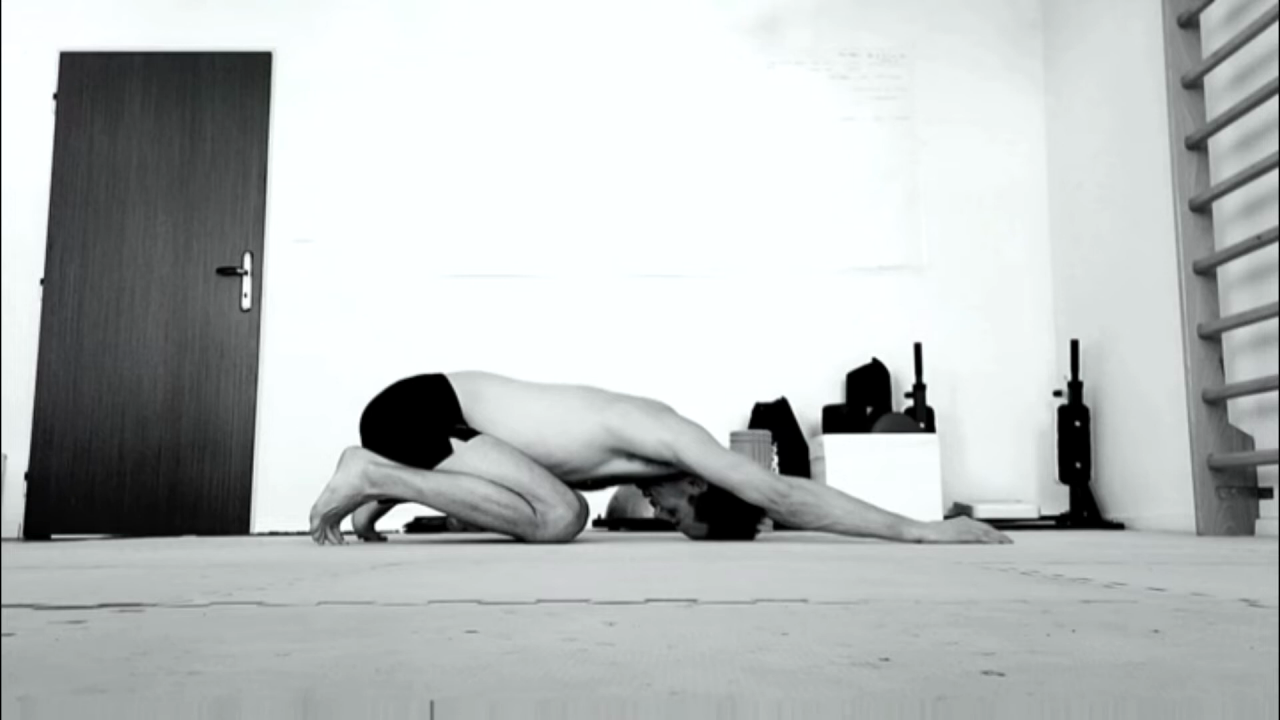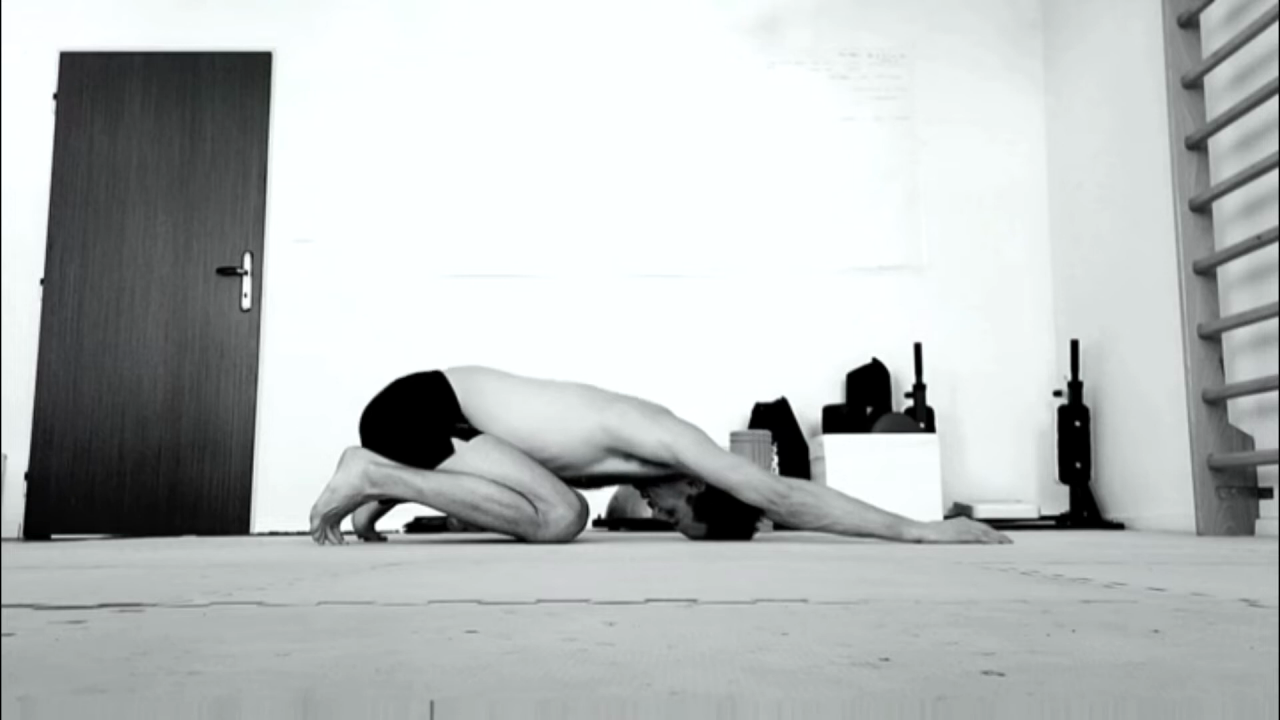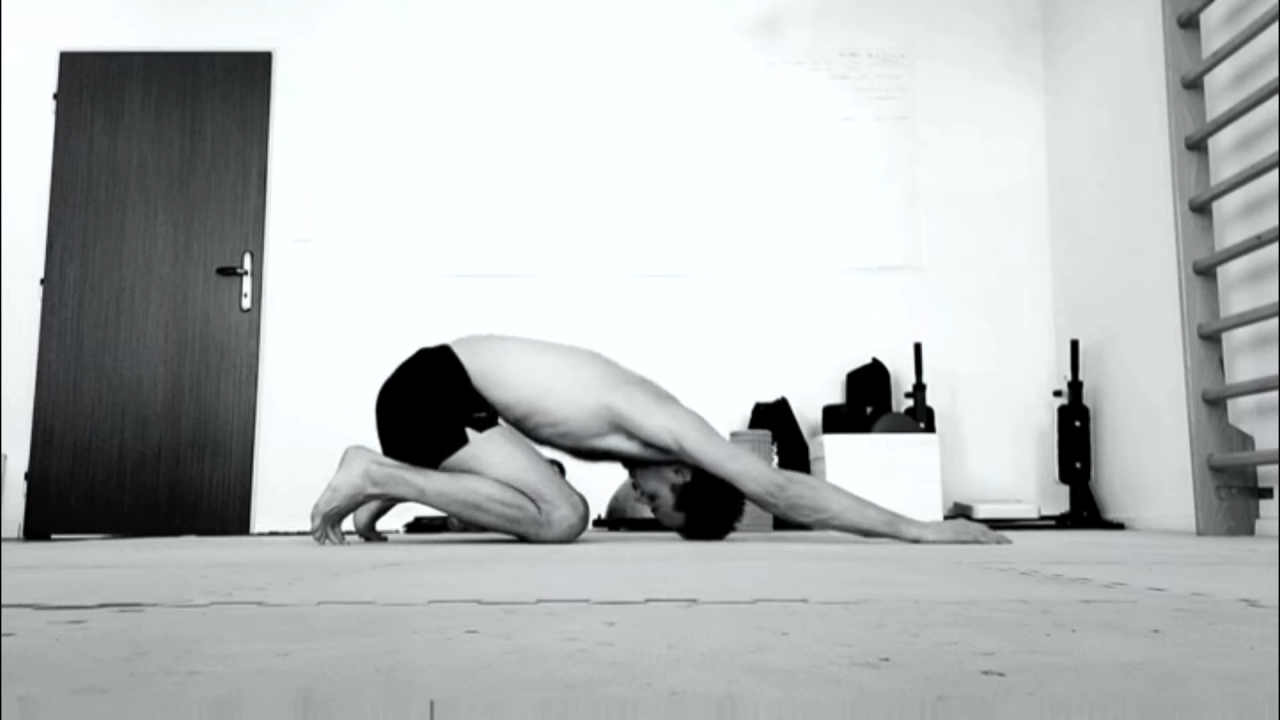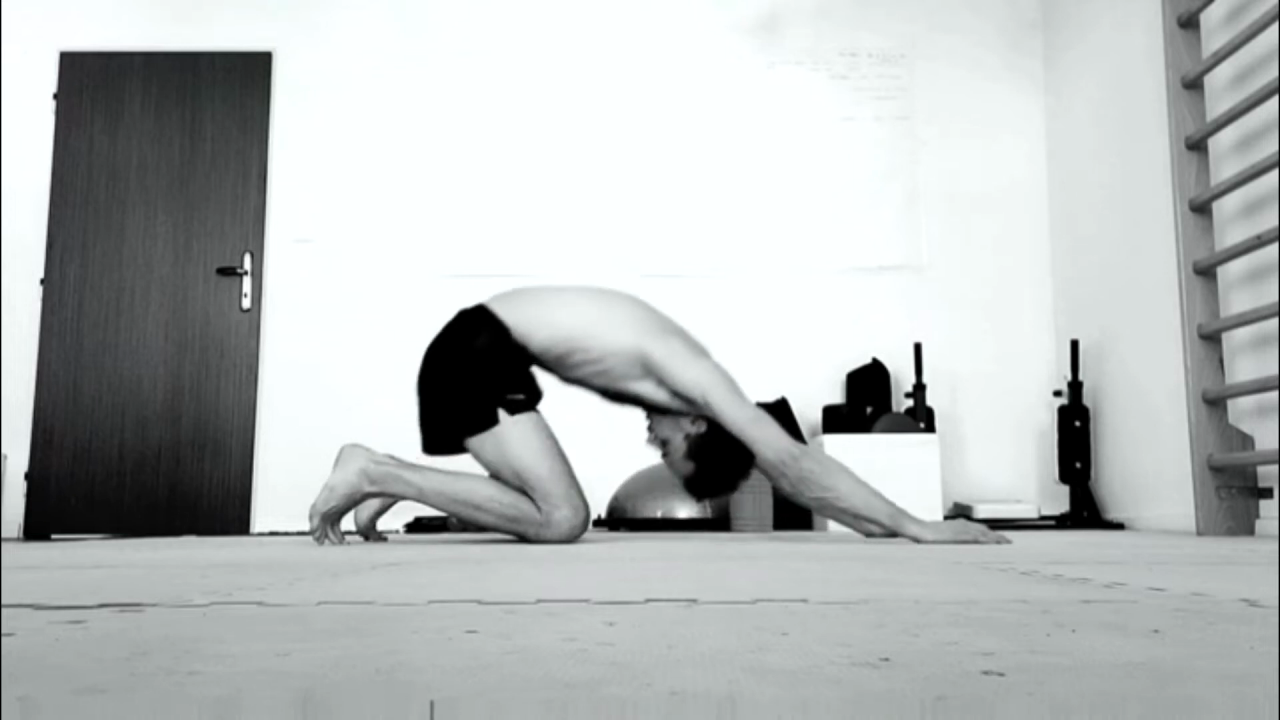
dt=0.3s
person 1, frame 1
left shoulder: (652, 433)
right shoulder: (668, 440)
left elbow: (779, 496)
right elbow: (784, 496)
left wrist: (904, 527)
right wrist: (916, 530)
left hip: (437, 405)
right hip: (418, 409)
left knee: (556, 509)
right knee: (555, 518)
left ankle: (390, 479)
right ankle: (377, 475)
person 1, frame 2
left shoulder: (651, 436)
right shoulder: (662, 442)
left elbow: (777, 495)
right elbow: (782, 497)
left wrist: (907, 526)
right wrist: (917, 530)
left hip: (434, 406)
right hip: (415, 411)
left knee: (555, 508)
right knee: (556, 517)
left ankle: (387, 484)
right ankle: (375, 478)
person 1, frame 3
left shoulder: (647, 423)
right shoulder: (664, 428)
left elbow: (779, 488)
right elbow: (782, 490)
left wrist: (900, 528)
right wrist: (914, 530)
left hip: (443, 385)
right hip: (431, 388)
left knee: (546, 508)
right knee: (560, 518)
left ankle: (391, 481)
right ankle: (379, 475)
person 1, frame 4
left shoulder: (680, 379)
right shoulder: (697, 380)
left elbow: (785, 466)
right elbow: (795, 463)
left wrist: (877, 525)
right wrist: (910, 526)
left hip: (485, 347)
right hip: (479, 350)
left knee: (545, 507)
right knee: (560, 520)
left ankle: (382, 481)
right ankle: (374, 473)
